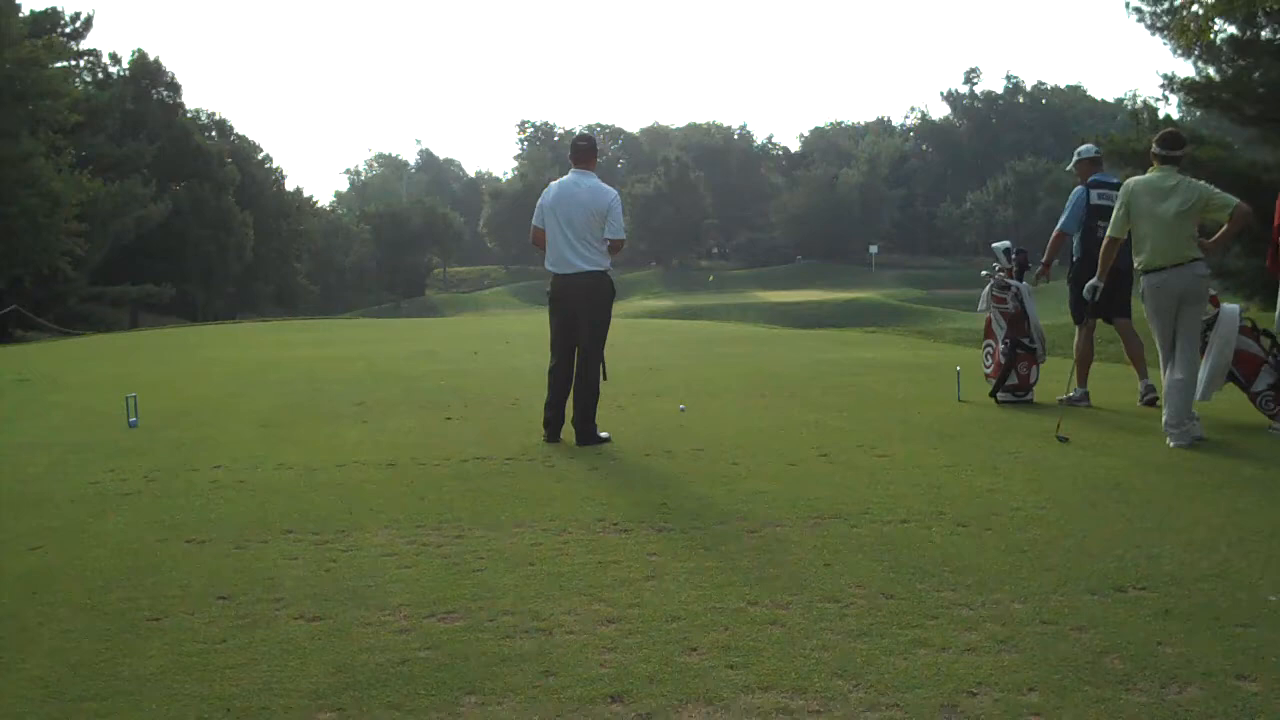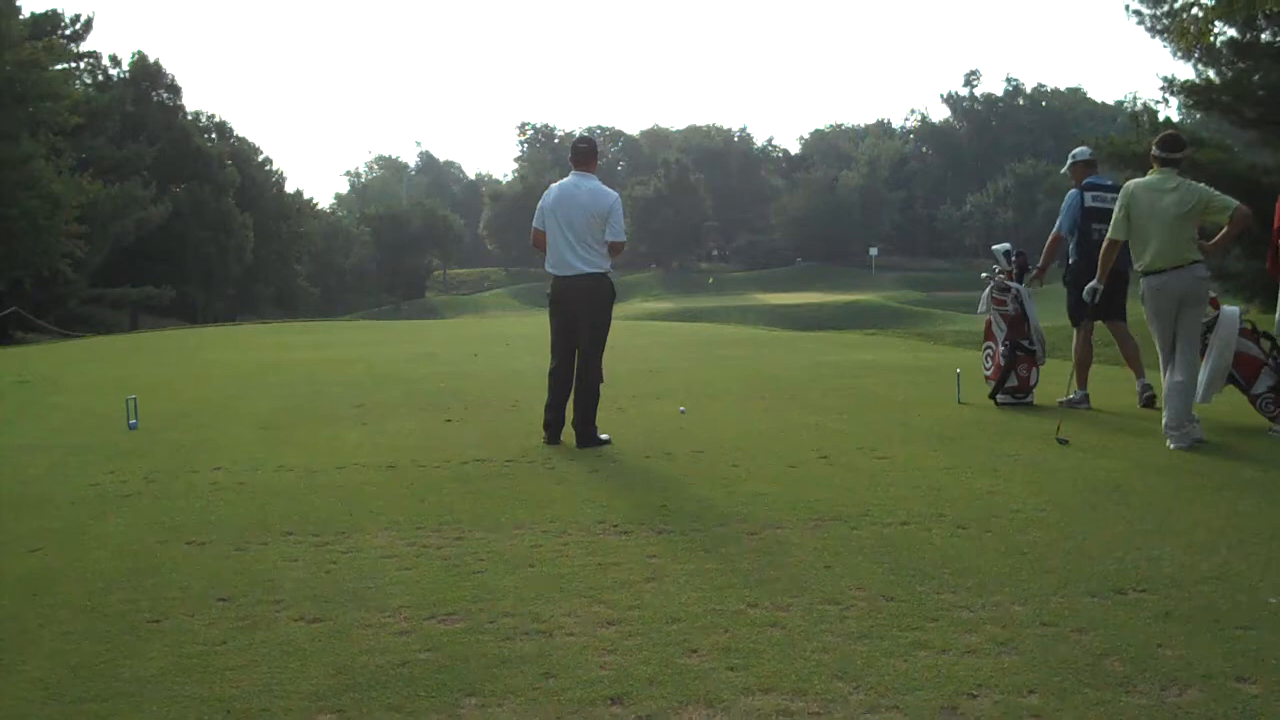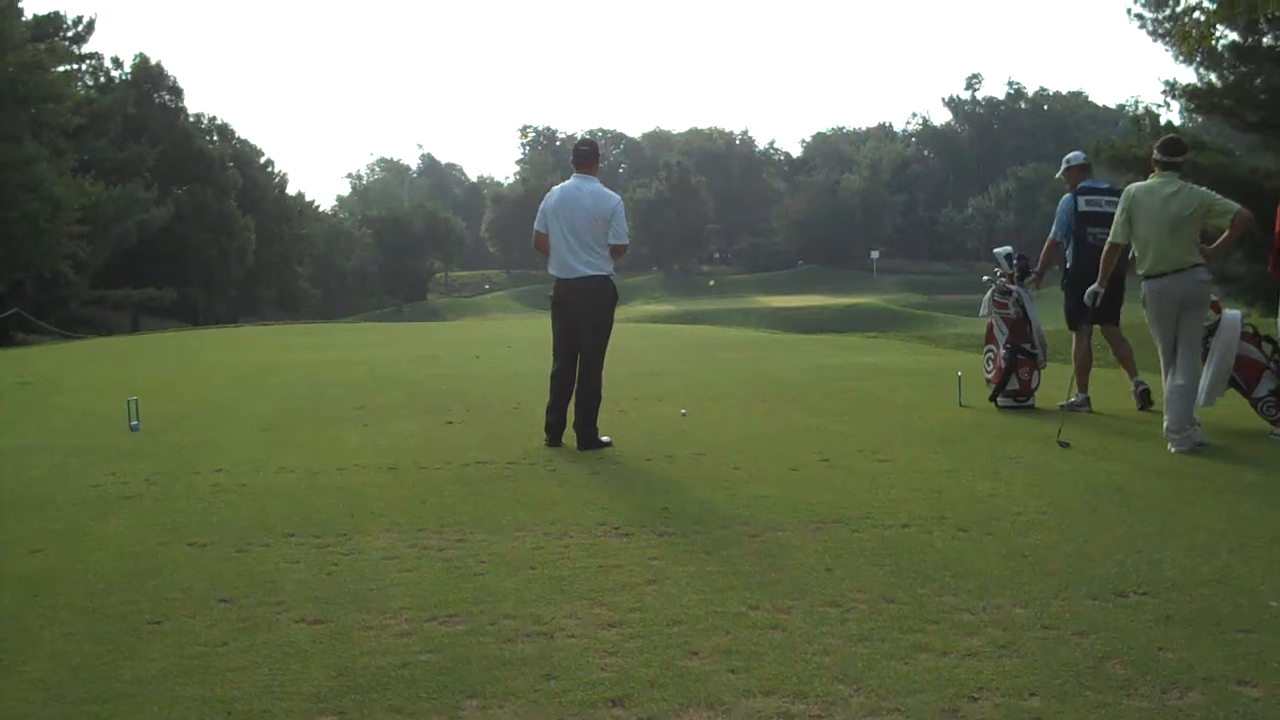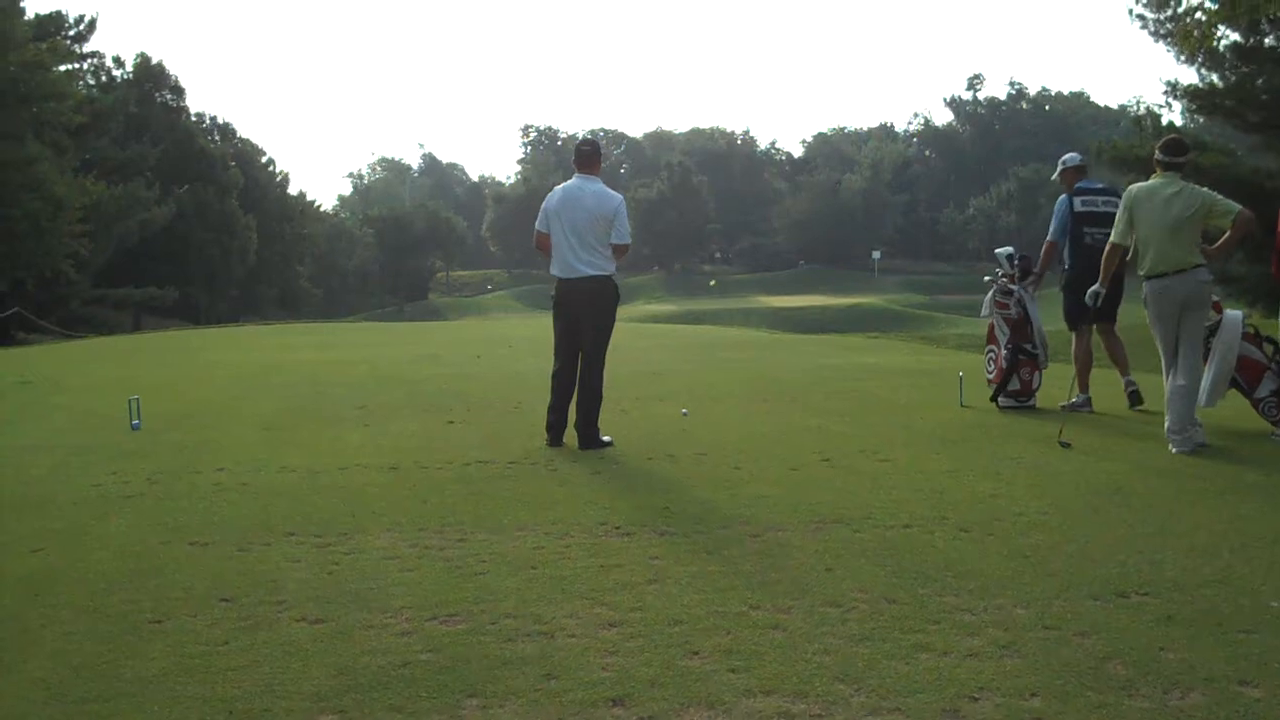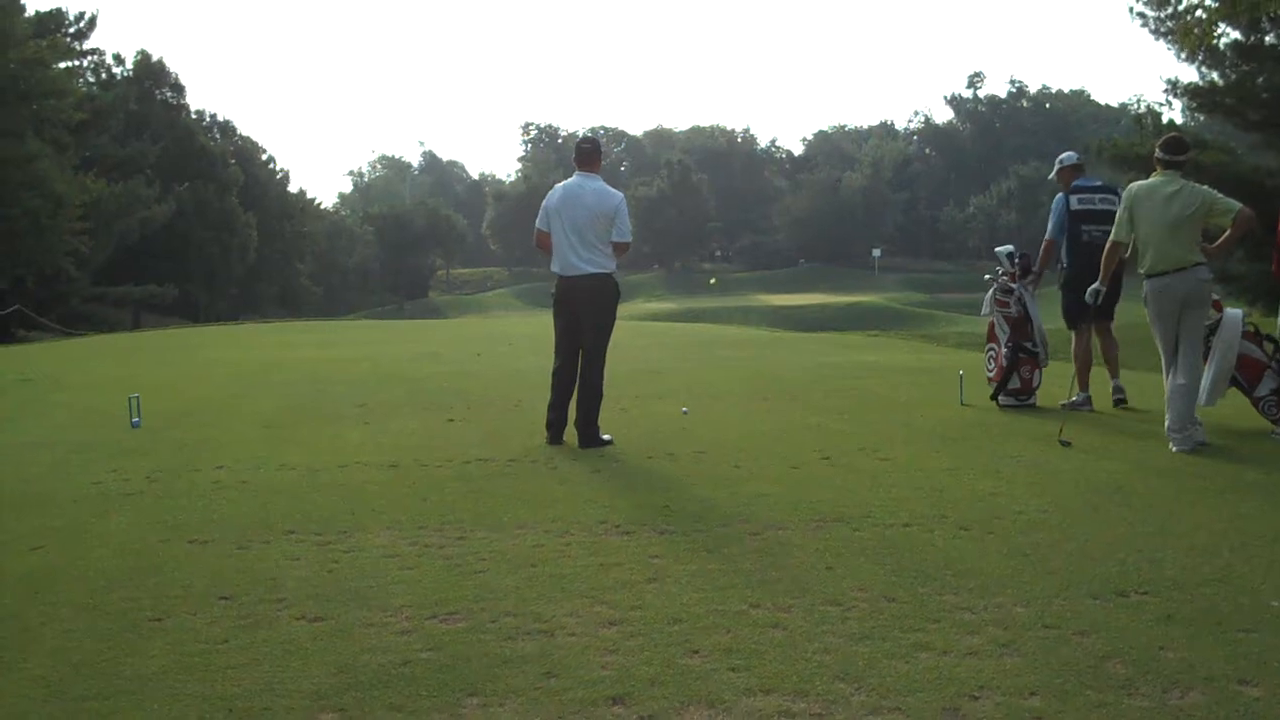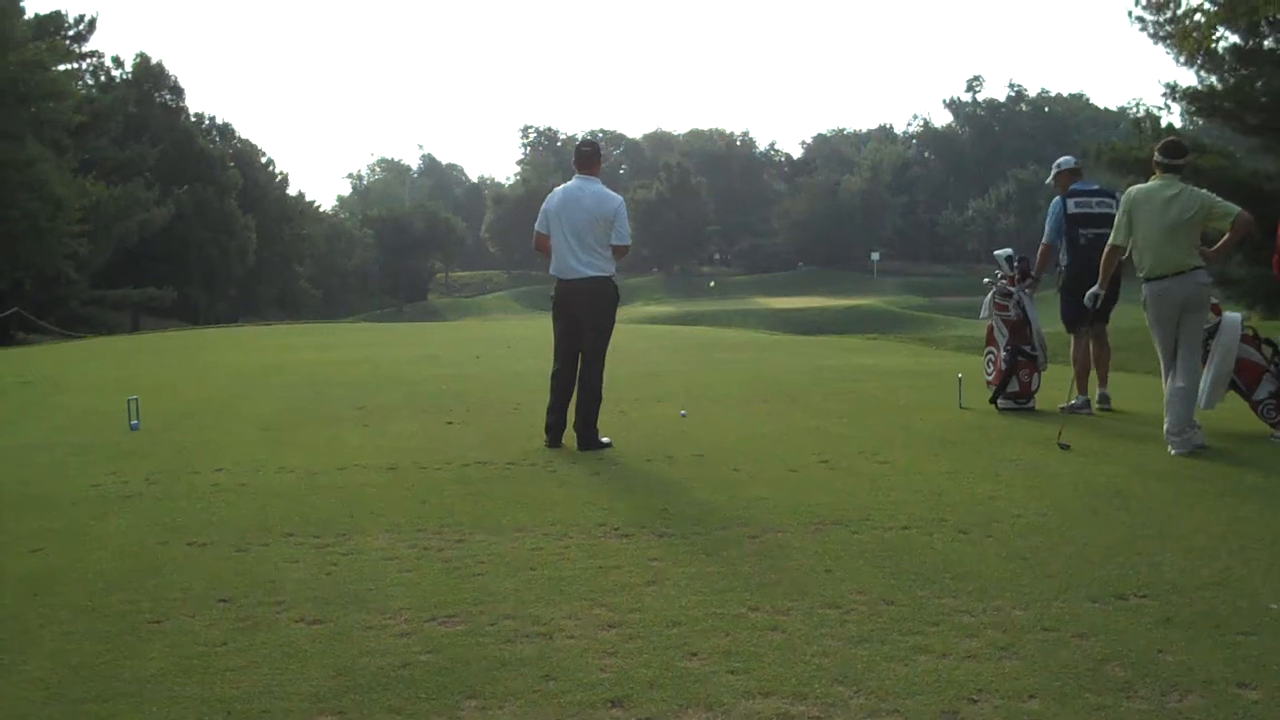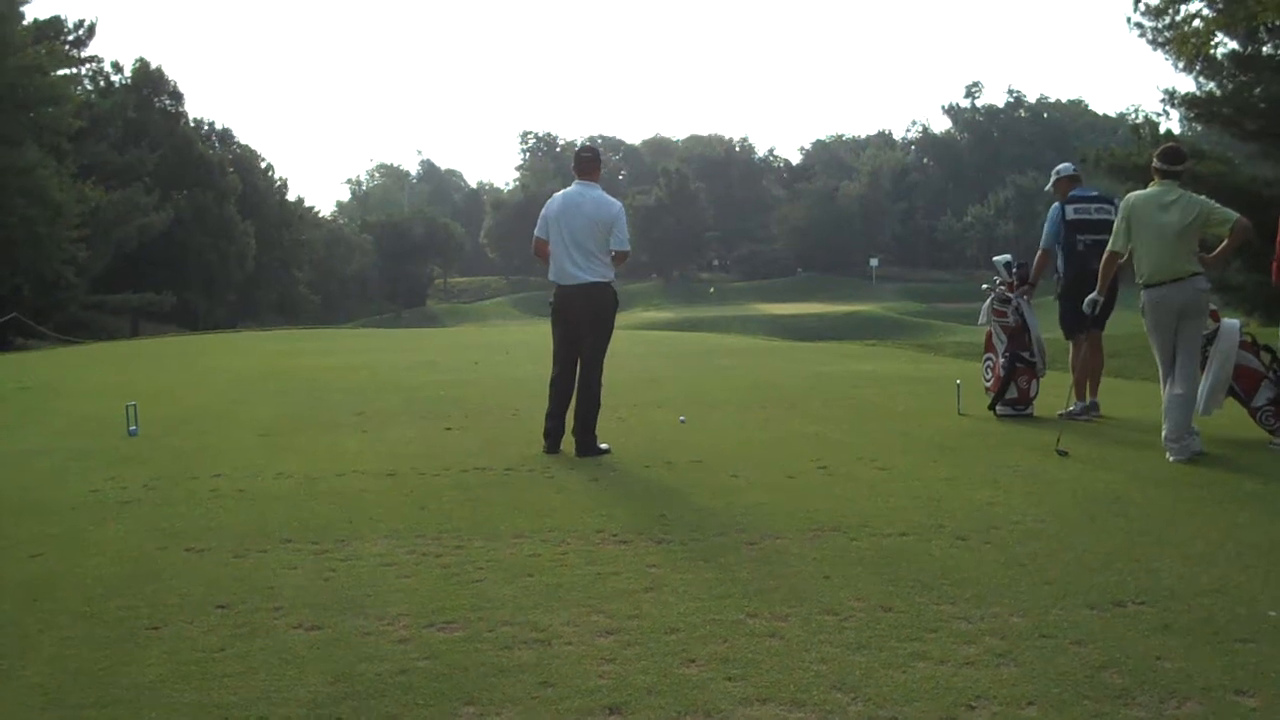
dt=0.1s
person 1, frame 1
left shoulder: (1131, 187)
right shoulder: (1195, 189)
left elbow: (1113, 239)
right elbow: (1243, 212)
left wrist: (1099, 279)
right wrist: (1213, 244)
left hip: (1155, 279)
right hip: (1192, 273)
left knee: (1169, 355)
right knee: (1187, 352)
left ankle: (1183, 420)
right ankle: (1178, 424)
person 1, frame 2
left shoulder: (1131, 190)
right shoulder: (1195, 192)
left elbow: (1113, 241)
right elbow: (1242, 215)
left wrist: (1099, 281)
right wrist: (1212, 246)
left hip: (1155, 282)
right hip: (1192, 276)
left knee: (1169, 357)
right knee: (1187, 354)
left ankle: (1182, 423)
right ankle: (1177, 427)
person 1, frame 3
left shoulder: (1133, 193)
right shoulder: (1197, 195)
left elbow: (1115, 244)
right elbow: (1244, 218)
left wrist: (1100, 284)
right wrist: (1215, 250)
left hip: (1157, 285)
right hip: (1194, 279)
left knee: (1170, 360)
right knee: (1188, 358)
left ankle: (1183, 426)
right ankle: (1179, 430)
person 1, frame 4
left shoulder: (1134, 194)
right shoulder: (1198, 196)
left elbow: (1116, 245)
right elbow: (1246, 219)
left wrist: (1101, 285)
right wrist: (1216, 251)
left hip: (1158, 286)
right hip: (1195, 280)
left knee: (1171, 360)
right knee: (1189, 358)
left ankle: (1184, 427)
right ankle: (1180, 431)
person 1, frame 5
left shoulder: (1135, 192)
right shoulder: (1198, 194)
left elbow: (1116, 243)
right elbow: (1246, 217)
left wrist: (1101, 283)
right wrist: (1216, 250)
left hip: (1158, 284)
right hip: (1195, 278)
left knee: (1171, 359)
right knee: (1189, 357)
left ankle: (1184, 425)
right ankle: (1180, 429)
person 1, frame 6
left shoulder: (1134, 195)
right shoulder: (1197, 198)
left elbow: (1115, 247)
right elbow: (1245, 221)
left wrist: (1100, 286)
right wrist: (1215, 253)
left hip: (1157, 288)
right hip: (1194, 282)
left knee: (1170, 363)
right knee: (1188, 361)
left ankle: (1183, 429)
right ankle: (1179, 432)
person 1, frame 7
left shoulder: (1132, 201)
right shoulder: (1196, 204)
left elbow: (1114, 253)
right elbow: (1243, 227)
left wrist: (1099, 293)
right wrist: (1214, 259)
left hip: (1156, 294)
right hip: (1193, 288)
left knee: (1169, 369)
right knee: (1187, 367)
left ankle: (1182, 435)
right ankle: (1177, 439)
person 2, frame 1
left shoulder: (550, 191)
right shoulder: (608, 195)
left elbow: (536, 238)
right elbow: (617, 244)
left hip: (561, 282)
right hip: (594, 283)
left knee: (560, 356)
right knee: (589, 358)
left ankle: (552, 427)
right ankle: (585, 430)
person 2, frame 2
left shoulder: (551, 193)
right shoulder: (608, 197)
left elbow: (537, 240)
right elbow: (617, 246)
left hip: (561, 285)
right hip: (594, 285)
left knee: (560, 358)
right knee: (589, 360)
left ankle: (552, 429)
right ankle: (585, 432)
person 2, frame 3
left shoulder: (553, 196)
right shoulder: (611, 200)
left elbow: (539, 243)
right elbow: (619, 249)
left hip: (563, 287)
right hip: (597, 288)
left knee: (562, 360)
right knee: (591, 362)
left ankle: (554, 431)
right ankle: (586, 435)
person 2, frame 4
left shoulder: (554, 196)
right shoulder: (613, 200)
left elbow: (540, 242)
right elbow: (622, 248)
left hip: (565, 287)
right hip: (598, 288)
left knee: (563, 360)
right knee: (592, 362)
left ankle: (555, 431)
right ankle: (587, 434)
person 2, frame 5
left shoulder: (555, 194)
right shoulder: (614, 198)
left elbow: (541, 240)
right elbow: (622, 246)
left hip: (565, 285)
right hip: (599, 286)
left knee: (564, 358)
right knee: (592, 360)
left ankle: (555, 430)
right ankle: (587, 433)
person 2, frame 6
left shoulder: (555, 197)
right shoulder: (613, 201)
left elbow: (540, 243)
right elbow: (621, 249)
left hip: (565, 288)
right hip: (599, 289)
left knee: (563, 361)
right knee: (592, 363)
left ankle: (554, 433)
right ankle: (586, 435)
person 2, frame 7
left shoulder: (554, 202)
right shoulder: (612, 207)
left elbow: (539, 248)
right elbow: (621, 255)
left hip: (564, 293)
right hip: (597, 294)
left knee: (562, 366)
right knee: (590, 369)
left ankle: (552, 438)
right ankle: (585, 441)
person 3, frame 1
left shoulder: (1083, 191)
left elbow: (1062, 232)
left wrist: (1045, 264)
left hip: (1089, 267)
right hip: (1121, 267)
left knee: (1084, 328)
right knee: (1125, 327)
left ankle: (1081, 391)
right ankle: (1146, 384)
person 3, frame 2
left shoulder: (1077, 194)
right shoulder: (1122, 194)
left elbow: (1058, 236)
left wrist: (1041, 268)
left hip: (1085, 270)
right hip: (1117, 270)
left knee: (1082, 330)
right knee: (1120, 328)
left ankle: (1081, 393)
right ankle: (1143, 382)
person 3, frame 3
left shoulder: (1072, 199)
right shoulder: (1119, 197)
left elbow: (1054, 241)
left wrist: (1039, 272)
left hip: (1082, 274)
right hip: (1114, 273)
left knee: (1082, 333)
right knee: (1112, 331)
left ankle: (1082, 396)
right ankle: (1137, 382)
person 3, frame 4
left shoulder: (1068, 200)
right shoulder: (1116, 197)
left elbow: (1053, 243)
left wrist: (1039, 274)
left hip: (1081, 274)
right hip: (1112, 273)
left knee: (1081, 333)
right knee: (1107, 330)
left ankle: (1083, 396)
right ankle: (1128, 381)
person 3, frame 5
left shoulder: (1065, 198)
right shoulder: (1115, 195)
left elbow: (1051, 241)
left wrist: (1037, 274)
right wrist: (1118, 261)
left hip: (1079, 272)
right hip: (1111, 271)
left knee: (1081, 331)
right knee: (1104, 328)
left ankle: (1083, 395)
right ankle: (1116, 385)
person 3, frame 6
left shoulder: (1062, 202)
right shoulder: (1112, 198)
left elbow: (1048, 245)
left wrist: (1035, 278)
left hip: (1077, 275)
right hip: (1108, 275)
left knee: (1080, 335)
right knee: (1098, 332)
left ankle: (1082, 398)
right ankle: (1103, 392)
person 3, frame 7
left shoulder: (1061, 208)
right shoulder: (1111, 205)
left elbow: (1045, 251)
left wrist: (1031, 284)
left hip: (1075, 281)
right hip: (1106, 281)
left knee: (1078, 342)
right knee: (1095, 340)
left ankle: (1081, 404)
right ankle: (1093, 400)
